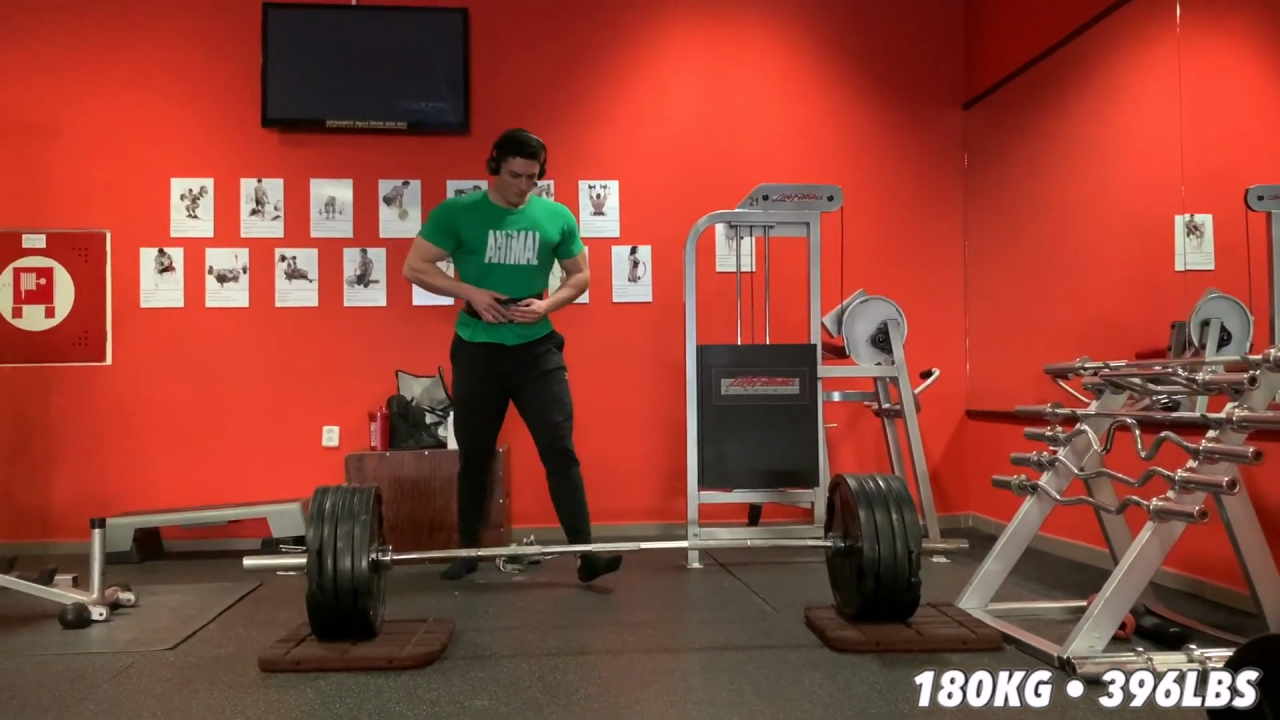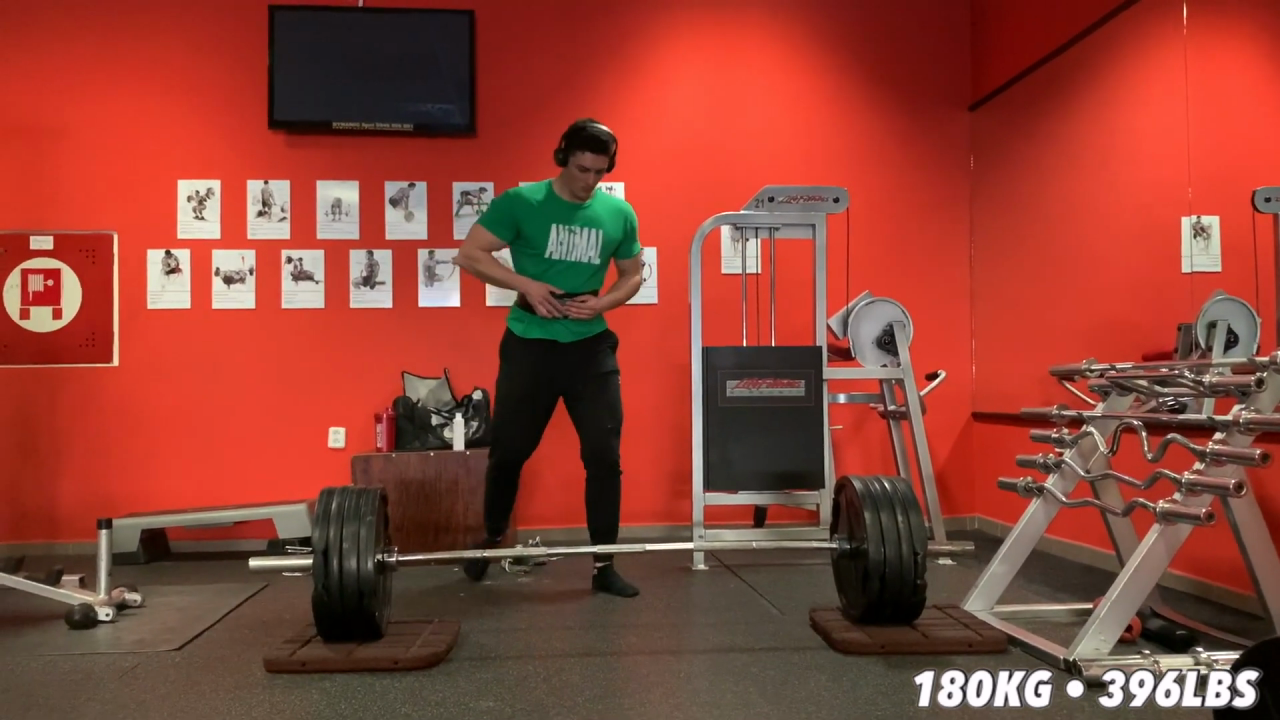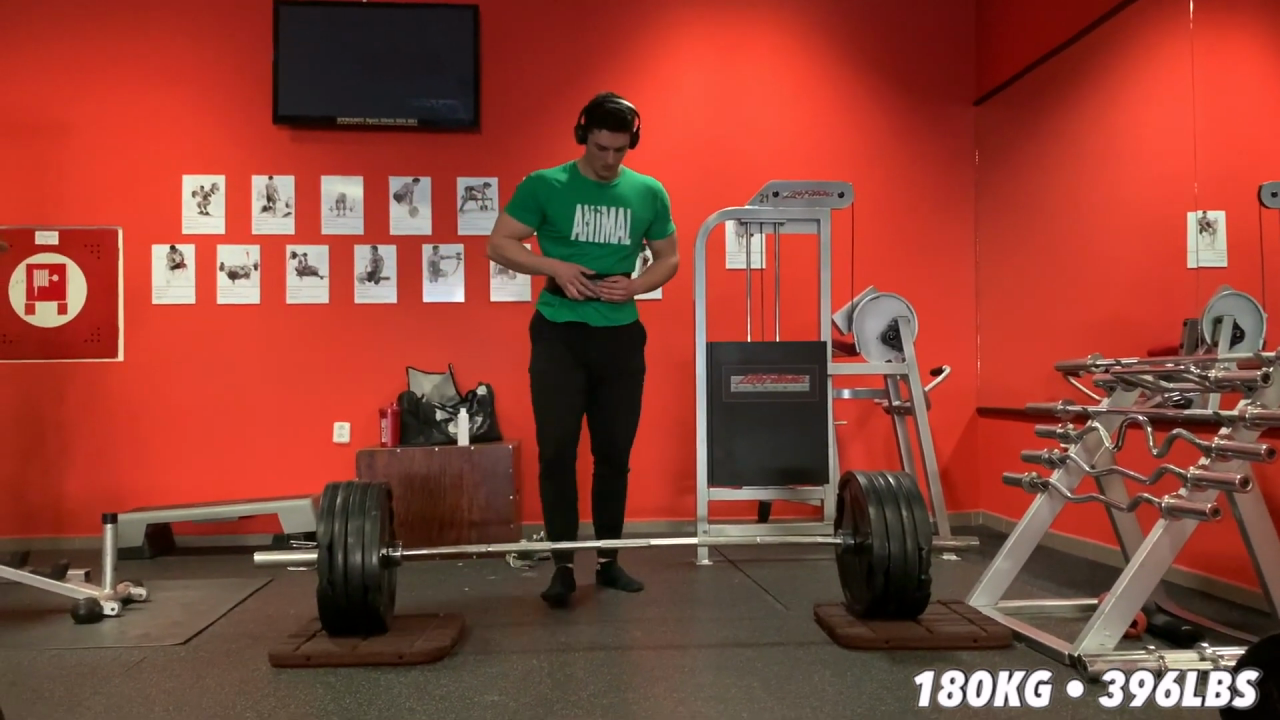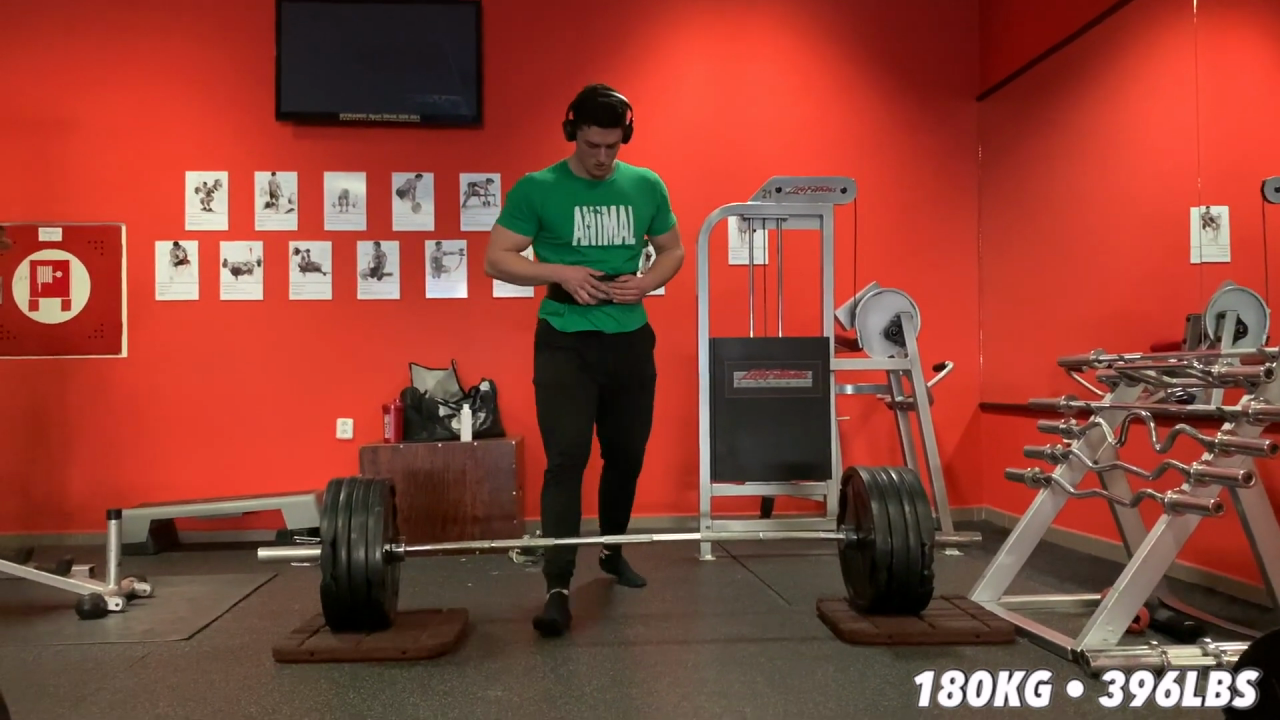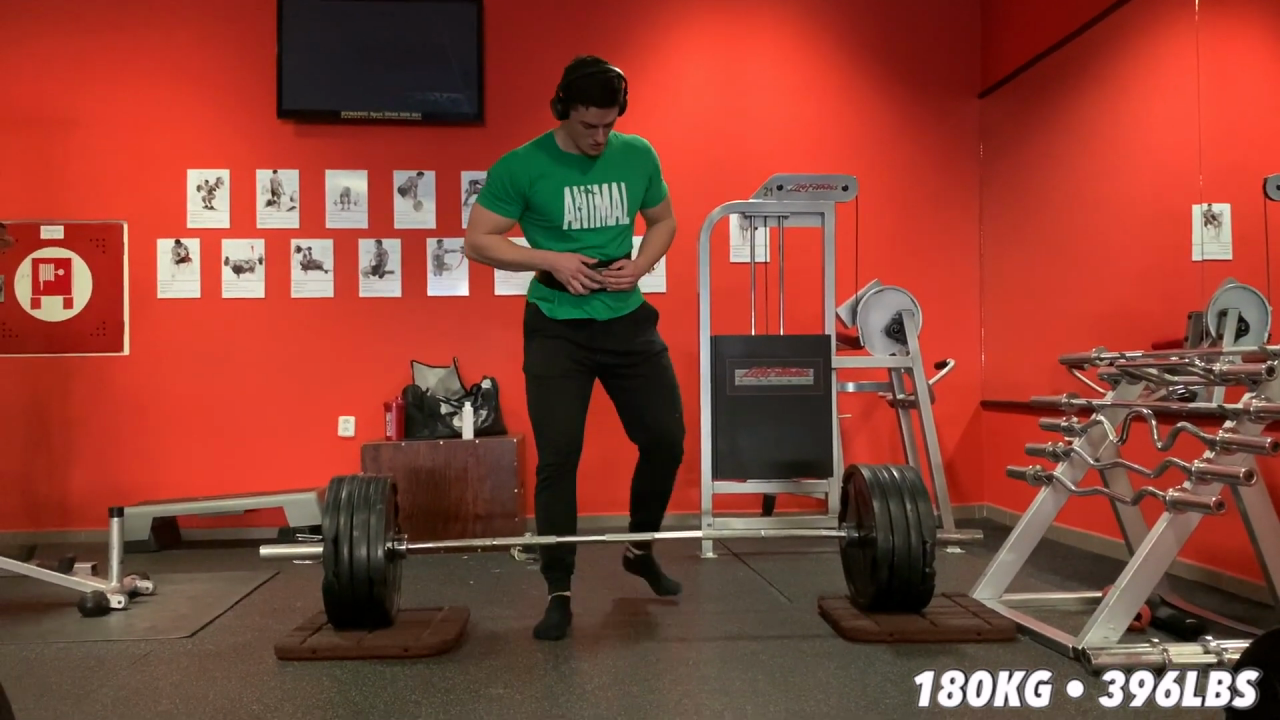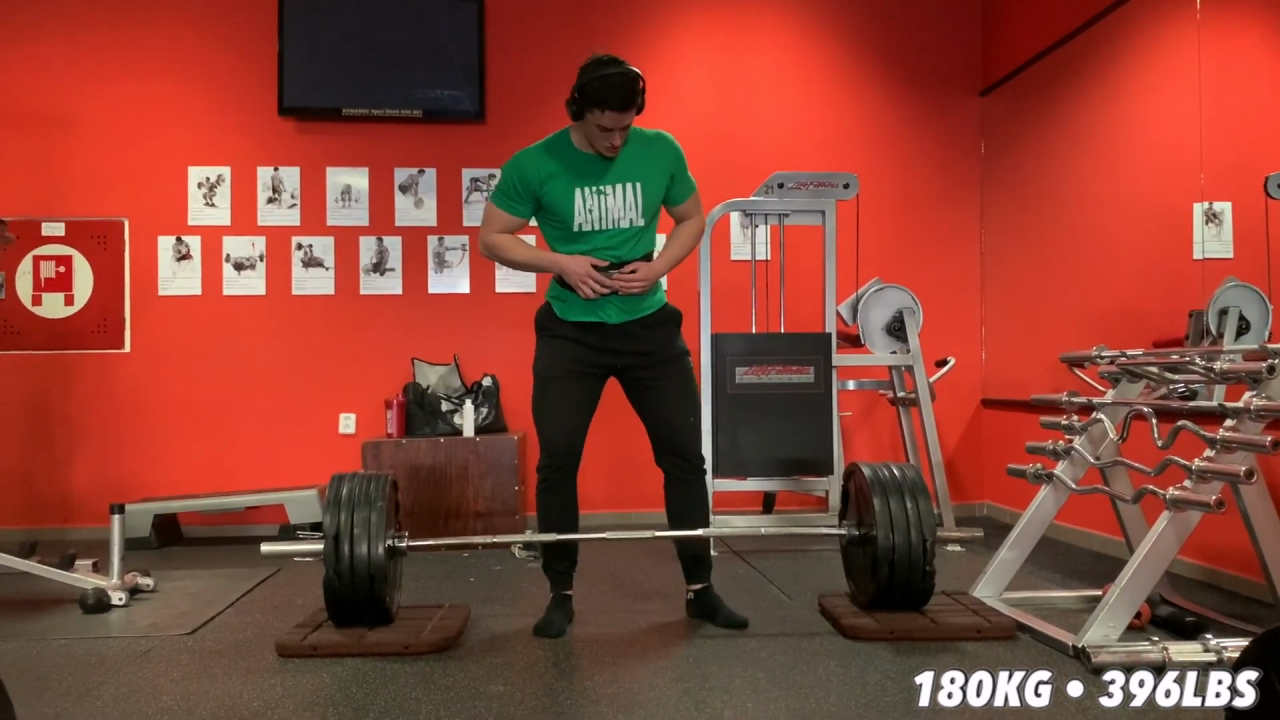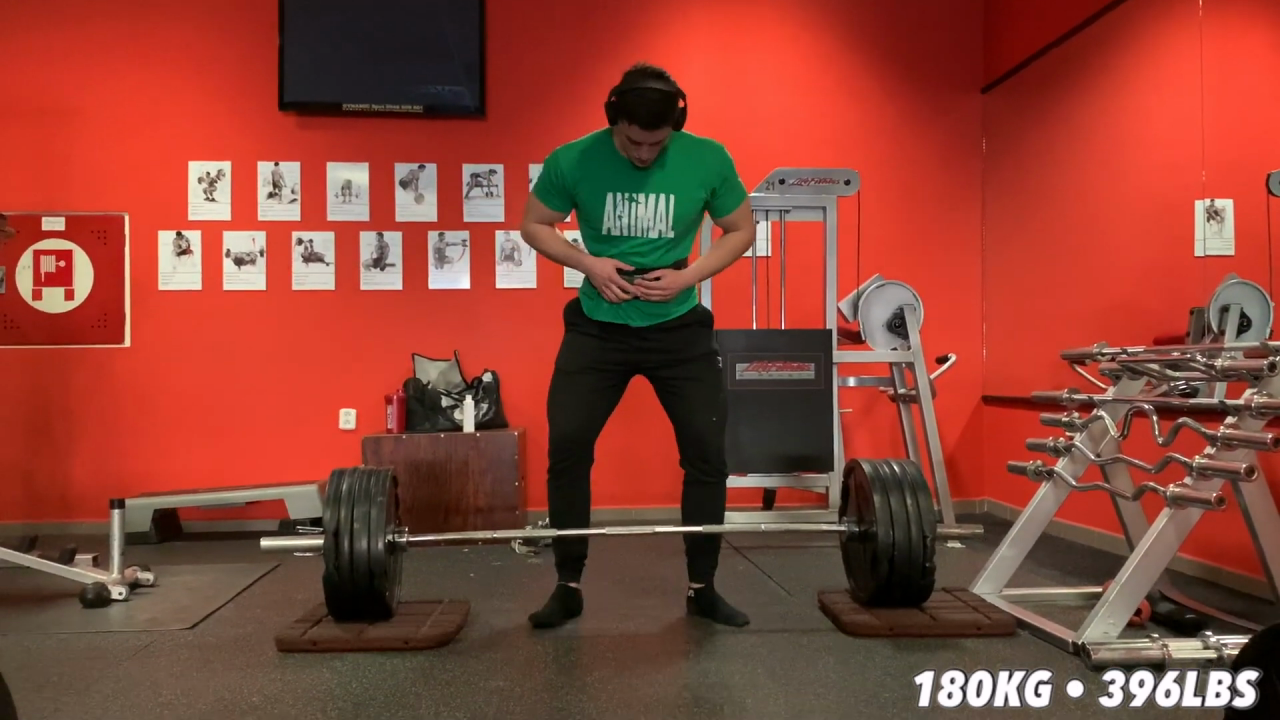
dt=0.3s
person 1, frame 1
left shoulder: (557, 216)
right shoulder: (456, 213)
left elbow: (581, 275)
right elbow: (414, 267)
left wrist: (548, 304)
right wrist: (471, 293)
left hip: (537, 348)
right hip: (477, 350)
left knee: (560, 450)
right knee: (474, 456)
left ankle: (586, 552)
right ankle: (468, 549)
person 1, frame 2
left shoulder: (619, 214)
right shoulder: (519, 202)
left elbow: (632, 275)
right elbow: (469, 254)
left wrist: (603, 302)
right wrist: (525, 284)
left hip: (590, 348)
right hip: (529, 345)
left knee: (604, 457)
right knee: (509, 452)
left ankle: (603, 565)
right ankle: (490, 541)
person 1, frame 3
left shoulder: (649, 192)
right shoulder: (544, 185)
left elbow: (670, 258)
right elbow: (498, 244)
left wrist: (635, 285)
right wrist: (555, 266)
left hip: (620, 335)
right hip: (559, 332)
left knee: (614, 455)
right knee: (557, 449)
left ankle: (607, 560)
right ankle: (563, 563)
person 1, frame 4
left shoulder: (647, 185)
right shoulder: (536, 190)
left elbow: (674, 251)
right elbow: (495, 259)
left wrist: (646, 283)
right wrist: (560, 272)
left hip: (630, 338)
right hip: (566, 341)
left knee: (626, 458)
right knee: (566, 460)
left ankle: (610, 551)
right ankle: (558, 590)
person 1, frame 5
left shoulder: (639, 156)
right shoulder: (520, 167)
left elbow: (664, 221)
right elbow: (478, 240)
left wrist: (640, 265)
right wrist: (551, 259)
left hip: (629, 322)
right hip: (558, 328)
left knee: (667, 440)
right knee: (559, 457)
left ankle: (641, 547)
right ankle: (559, 593)
person 1, frame 6
left shoulder: (662, 152)
right shoulder: (533, 165)
left elbow: (692, 220)
right elbow: (492, 237)
left wrist: (658, 266)
right wrist: (561, 263)
left hip: (648, 325)
right hip: (571, 329)
left knee: (684, 454)
right knee: (557, 458)
left ankle: (699, 589)
right ankle: (561, 593)
person 1, frame 7
left shoulder: (709, 160)
right shoulder: (572, 161)
left elbow: (741, 229)
right elbow: (534, 225)
left wrist: (688, 276)
right wrist: (588, 263)
left hip: (679, 326)
right hip: (598, 326)
left knee: (706, 453)
right knee: (568, 447)
left ankle: (702, 587)
right ankle: (568, 586)
